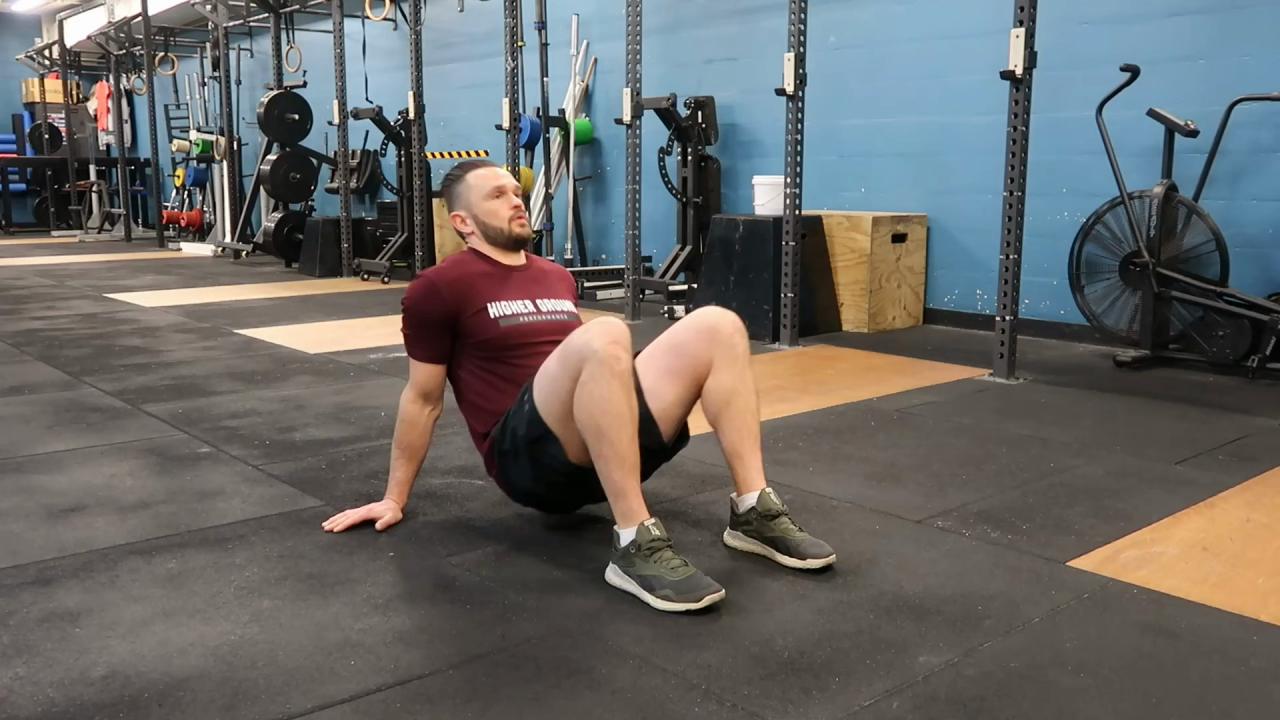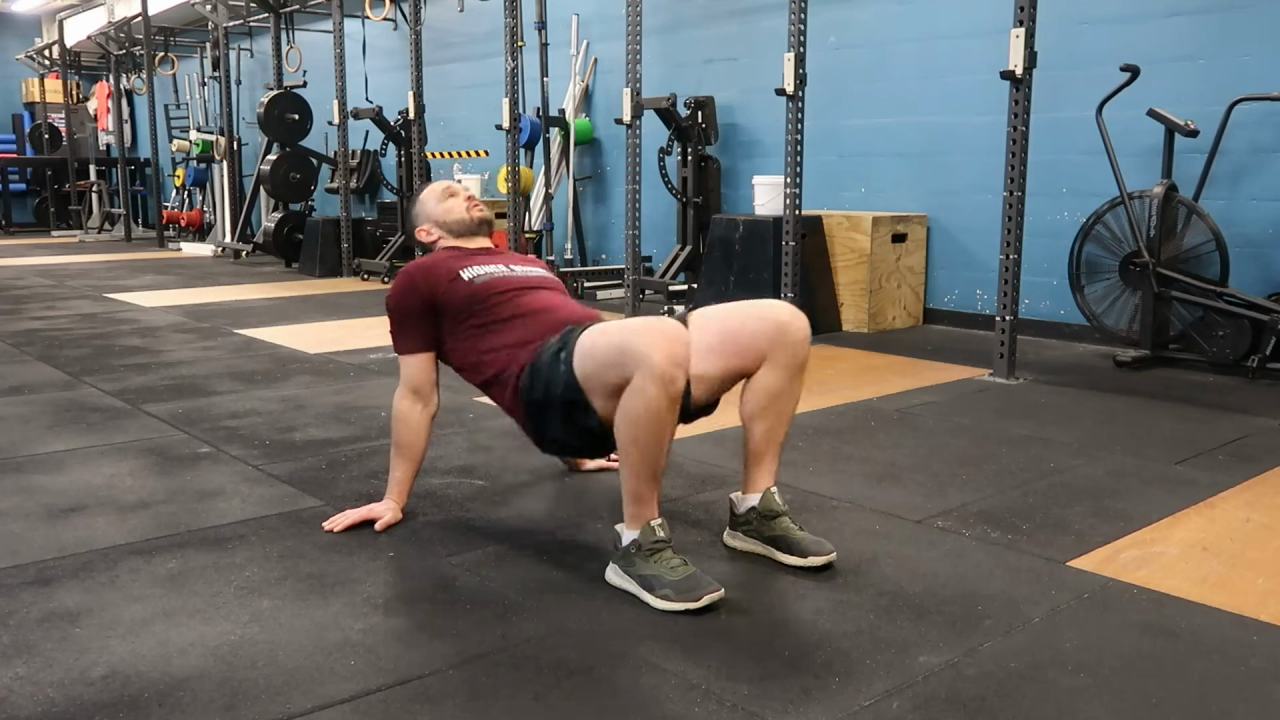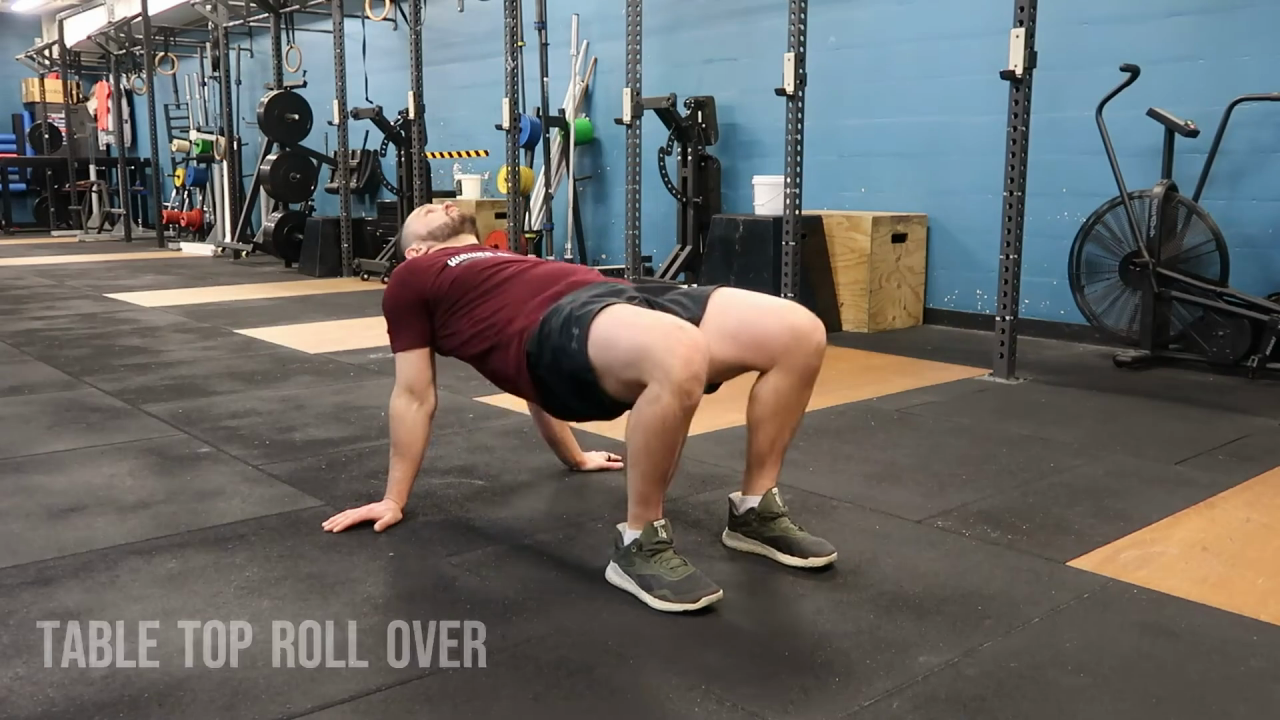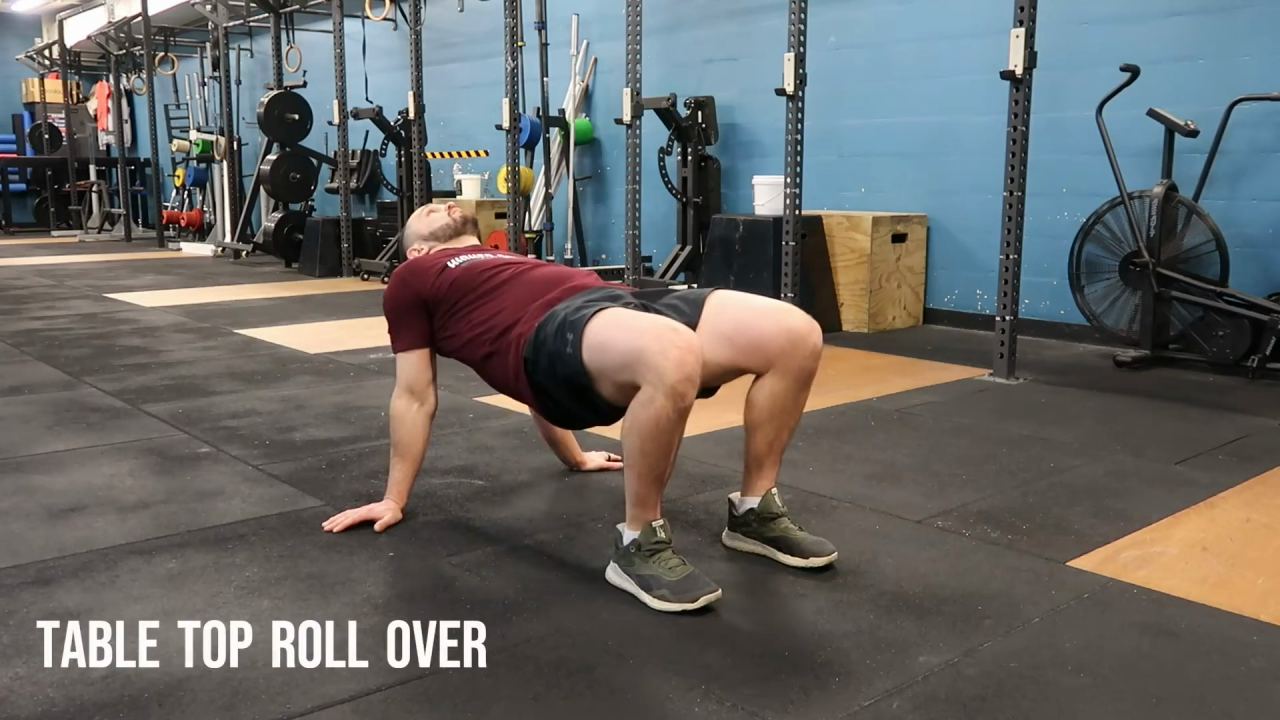
dt=0.3s
person 1, frame 1
left shoulder: (556, 277)
right shoulder: (441, 287)
right elbow: (423, 397)
right wrist: (395, 499)
left hip: (606, 439)
right hip: (531, 449)
left knee: (717, 326)
right knee: (604, 337)
left ankle: (754, 511)
right ankle: (636, 543)
person 1, frame 2
left shoulder: (531, 266)
right shoulder: (421, 279)
right elbow: (417, 395)
left wrist: (580, 453)
right wrist: (395, 499)
left hip: (632, 376)
right hip: (551, 386)
left knee: (783, 326)
right knee: (660, 346)
left ankle: (755, 510)
right ankle: (637, 544)
person 1, frame 3
left shoulder: (509, 264)
right shoulder: (413, 280)
left elbow: (533, 379)
right elbow: (415, 395)
right wrist: (395, 500)
right hip: (562, 329)
left knee: (800, 334)
right knee: (681, 357)
left ankle: (755, 512)
right ankle: (640, 545)
person 1, frame 4
left shoulder: (510, 265)
right shoulder: (414, 280)
left elbow: (530, 377)
right elbow: (416, 395)
right wrist: (395, 499)
right hip: (561, 332)
left knee: (796, 337)
right knee: (673, 359)
left ankle: (754, 512)
right ankle: (639, 544)
